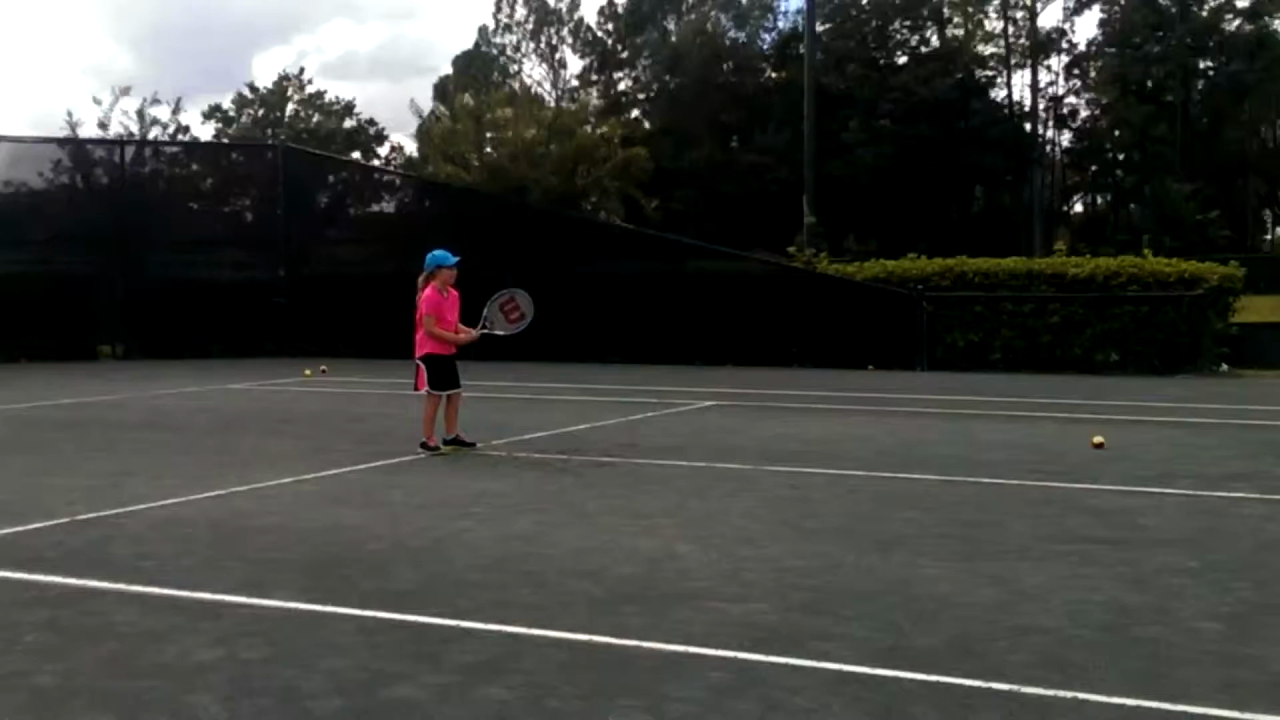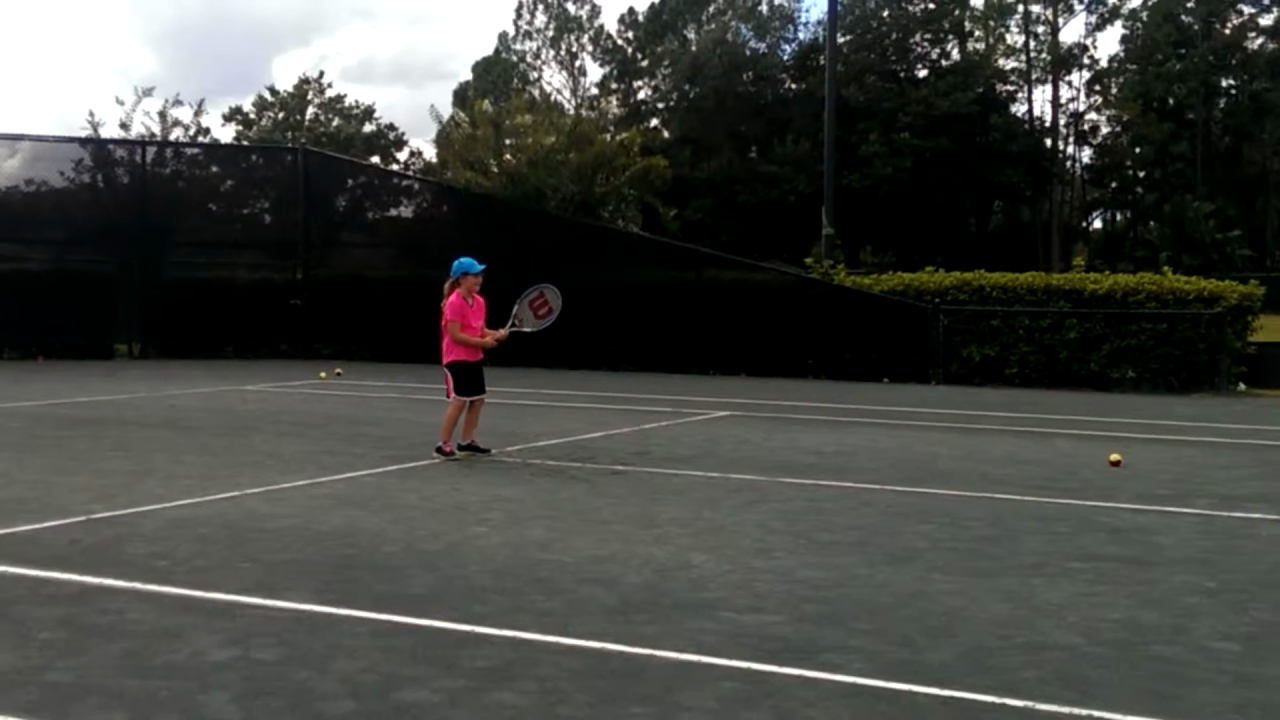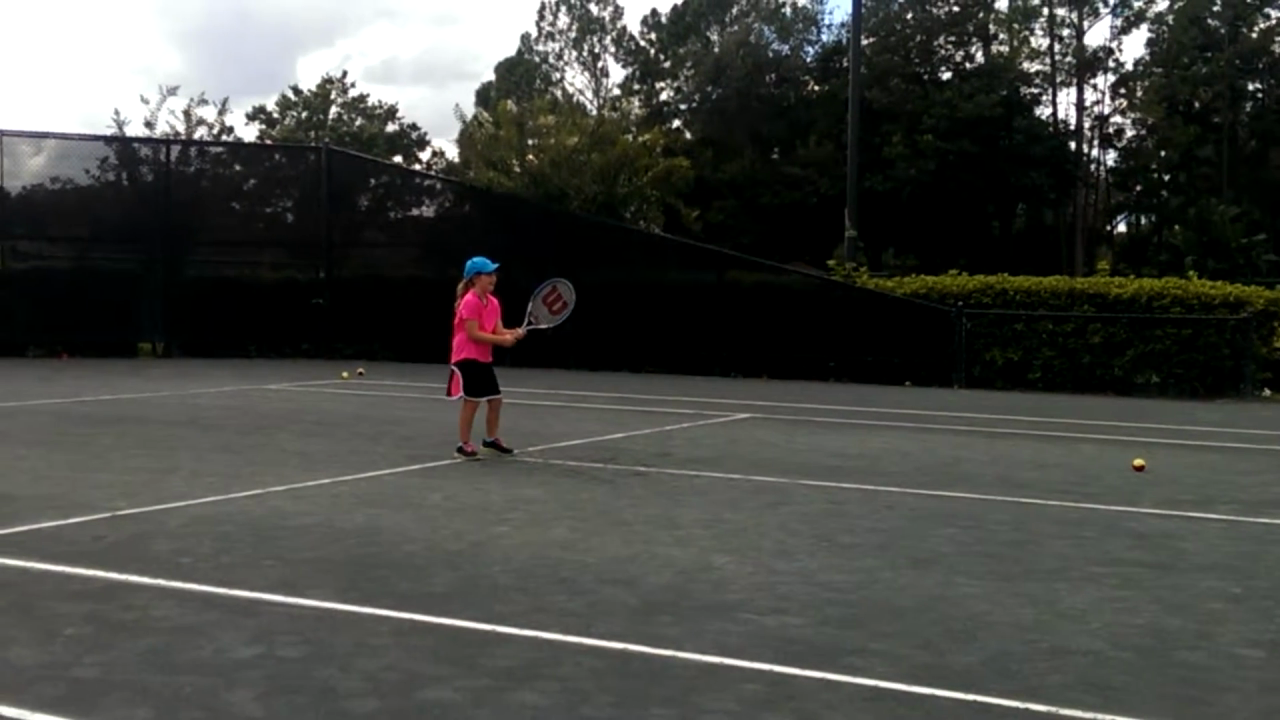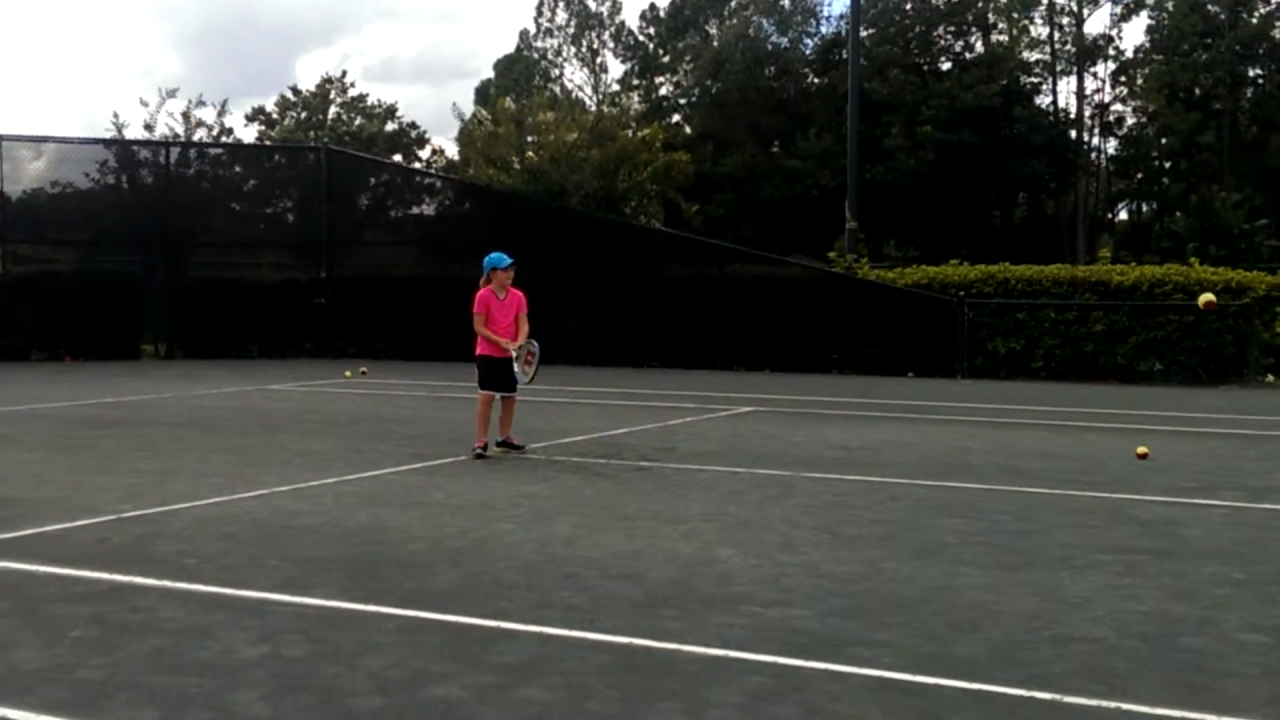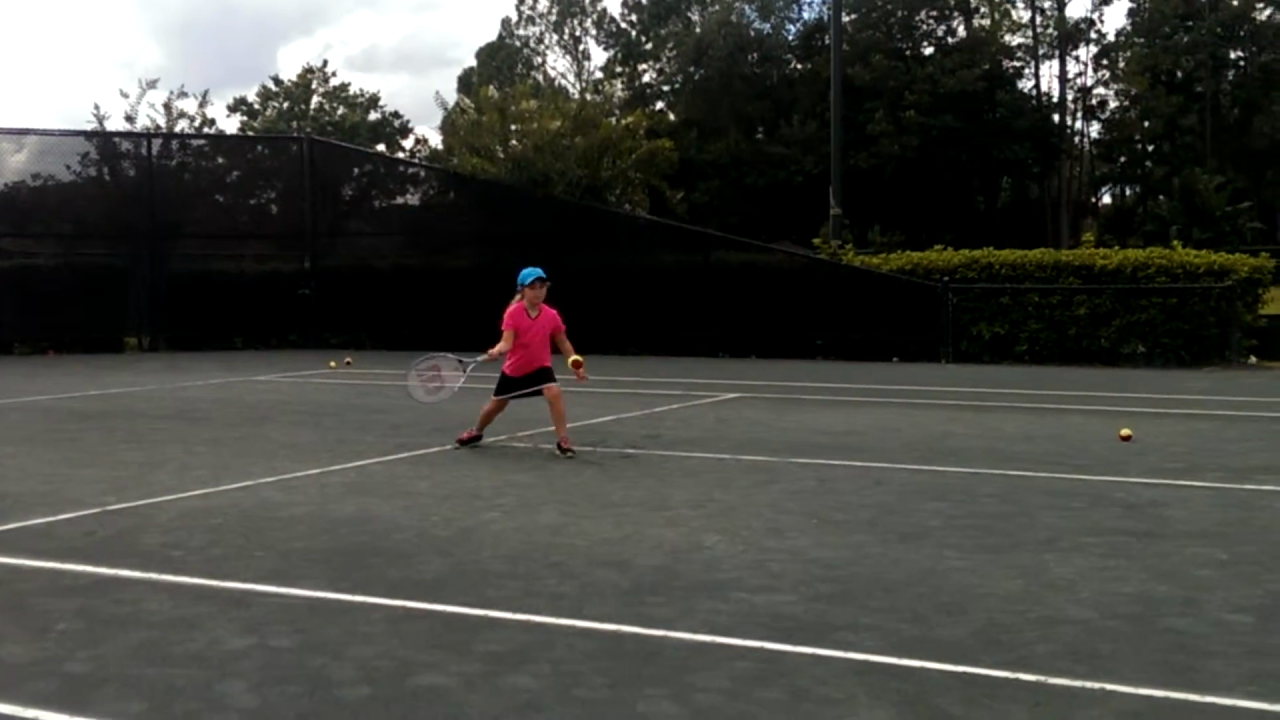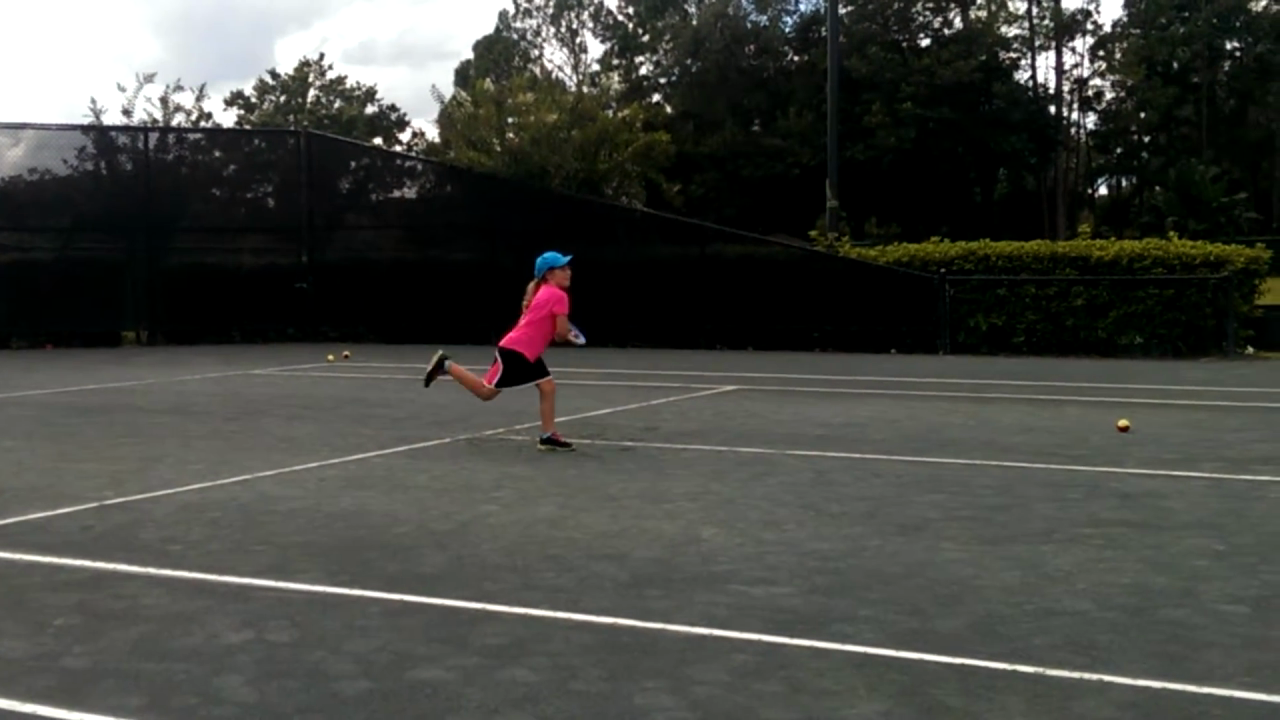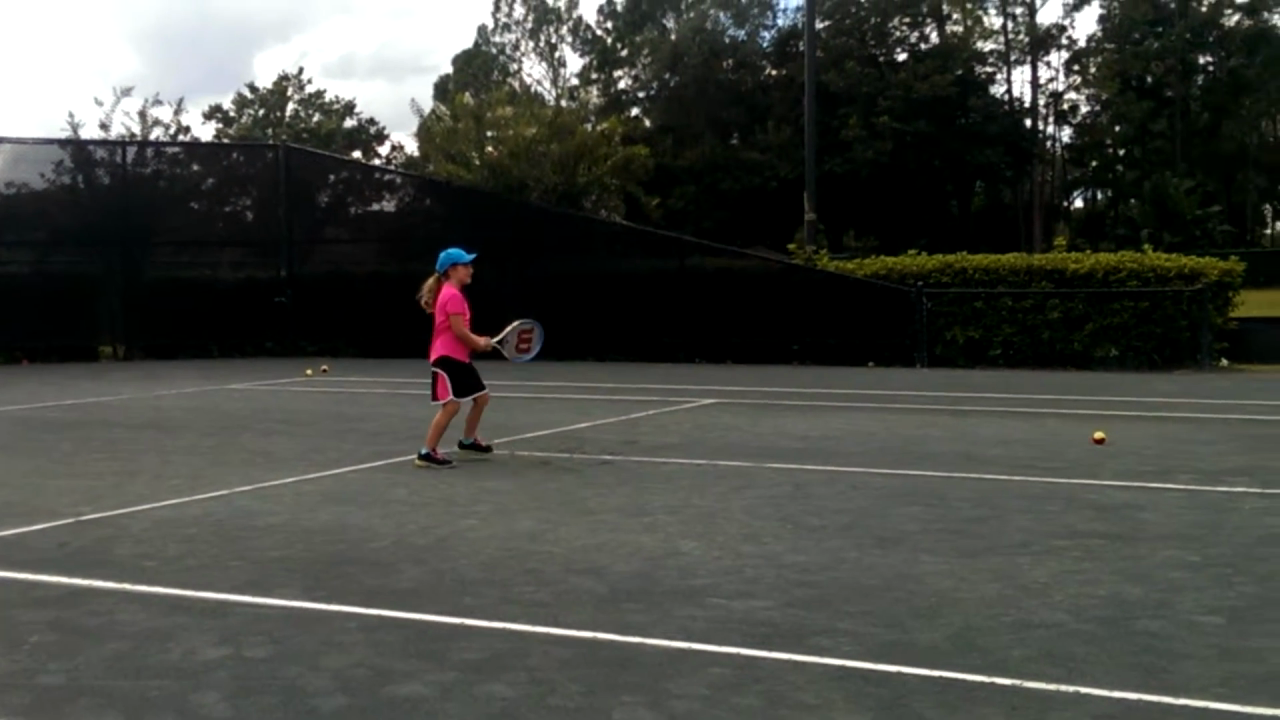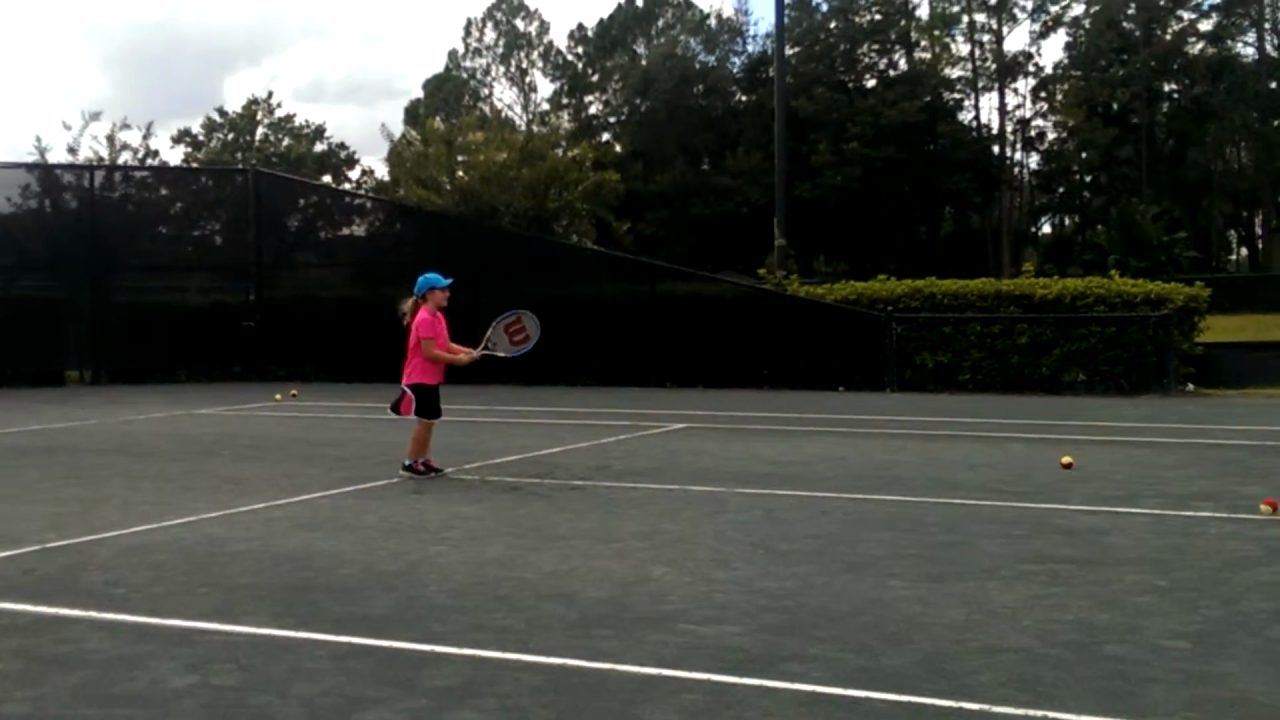
dt=0.7s
person 1, frame 1
left shoulder: (453, 295)
right shoulder: (430, 296)
right elbow: (430, 329)
left wrist: (468, 331)
right wrist: (456, 338)
left hip: (447, 353)
right hip: (431, 353)
left knee: (455, 394)
right knee: (434, 396)
left ankle: (451, 436)
right ankle: (427, 440)
person 1, frame 2
left shoulder: (479, 301)
right shoulder: (454, 303)
right elbow: (455, 335)
left wrist: (494, 334)
right wrist: (482, 342)
left hip: (474, 358)
right hip: (457, 359)
left knee: (477, 400)
right knee: (459, 401)
left ankle: (466, 442)
right ankle: (443, 444)
person 1, frame 3
left shoulder: (493, 303)
right shoulder: (470, 301)
left elbow: (498, 331)
right elbow: (473, 333)
left wrist: (513, 333)
right wrist: (501, 340)
left hip: (484, 359)
right hip: (467, 359)
left knee: (496, 399)
right knee: (472, 401)
left ankle: (491, 439)
right ankle: (464, 445)
person 1, frame 4
left shoulder: (518, 296)
right shoulder: (483, 296)
left elbow: (523, 324)
right elbow: (478, 327)
left wrist: (519, 342)
right wrist: (500, 341)
left hip: (509, 356)
right hip: (488, 354)
left knee: (510, 397)
right knee: (486, 396)
left ankle: (504, 438)
right ankle: (481, 441)
person 1, frame 5
left shoulder: (553, 316)
right shoulder: (513, 313)
left elbow: (563, 342)
right elbow: (507, 342)
left wrist: (577, 366)
right wrist: (497, 351)
left hip: (540, 367)
right hip: (514, 369)
left knee: (554, 394)
right knee: (496, 406)
left ankle: (563, 440)
right ankle: (476, 432)
person 1, frame 6
left shoulder: (543, 293)
right shoulder: (559, 296)
right elbow: (562, 332)
right wrist: (559, 335)
left hip: (526, 353)
right hip: (515, 351)
left knee: (548, 387)
right knee: (486, 393)
left ankle: (548, 436)
right ankle: (446, 365)
person 1, frame 7
left shoulder: (450, 294)
right shoulder: (453, 295)
right elbow: (459, 331)
left wrist: (479, 340)
right wrist: (479, 345)
left hip: (459, 359)
right hip: (447, 358)
left knee: (481, 397)
right knee: (451, 405)
left ankle: (468, 440)
right ankle: (426, 452)
person 1, frame 8
left shoulder: (438, 317)
right shoulder: (425, 320)
left elbow: (445, 344)
right elbow: (429, 352)
left wrist: (465, 351)
right wrist: (458, 360)
left hip: (430, 379)
right hip: (420, 379)
left knee: (428, 420)
right knee: (426, 420)
left ankle: (422, 460)
right ankle: (410, 463)
